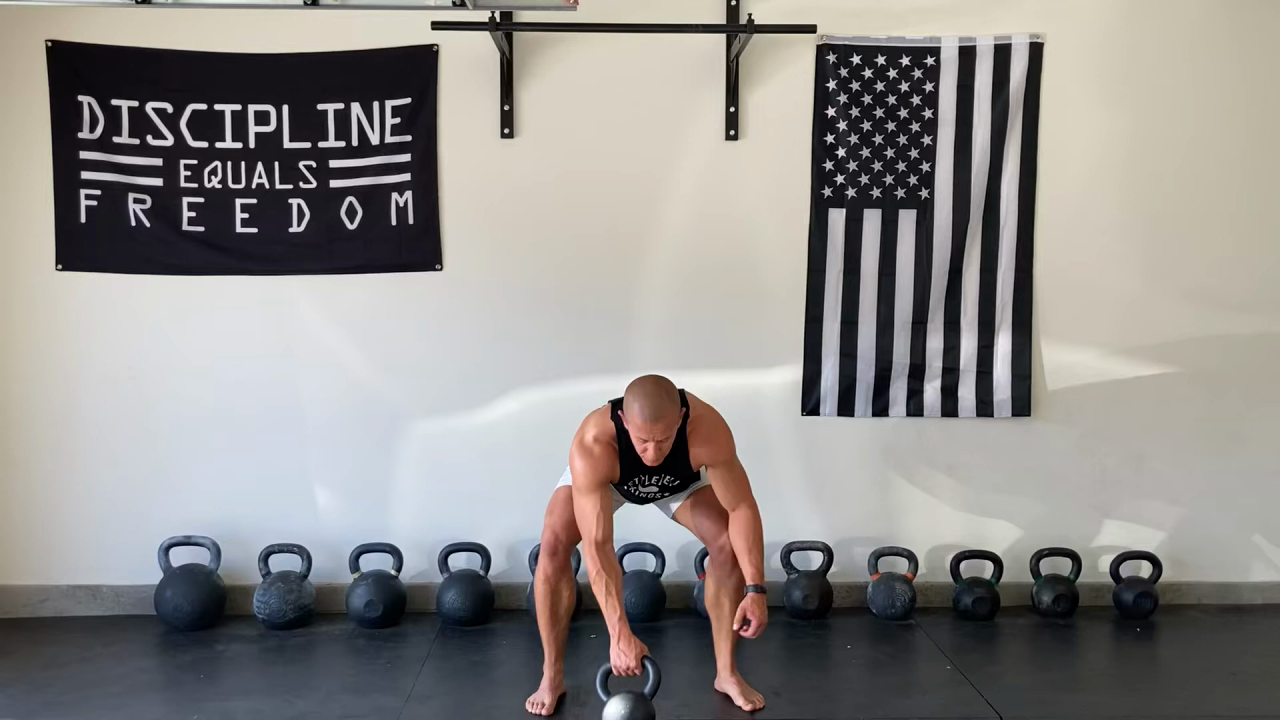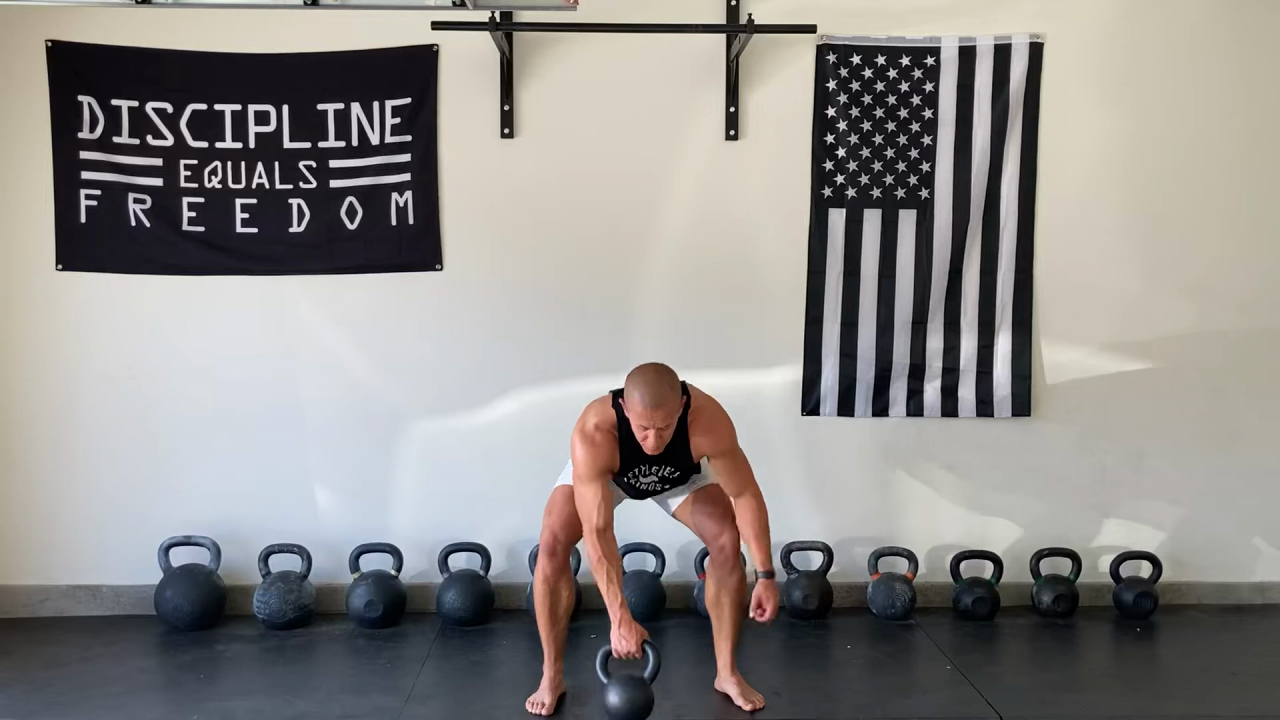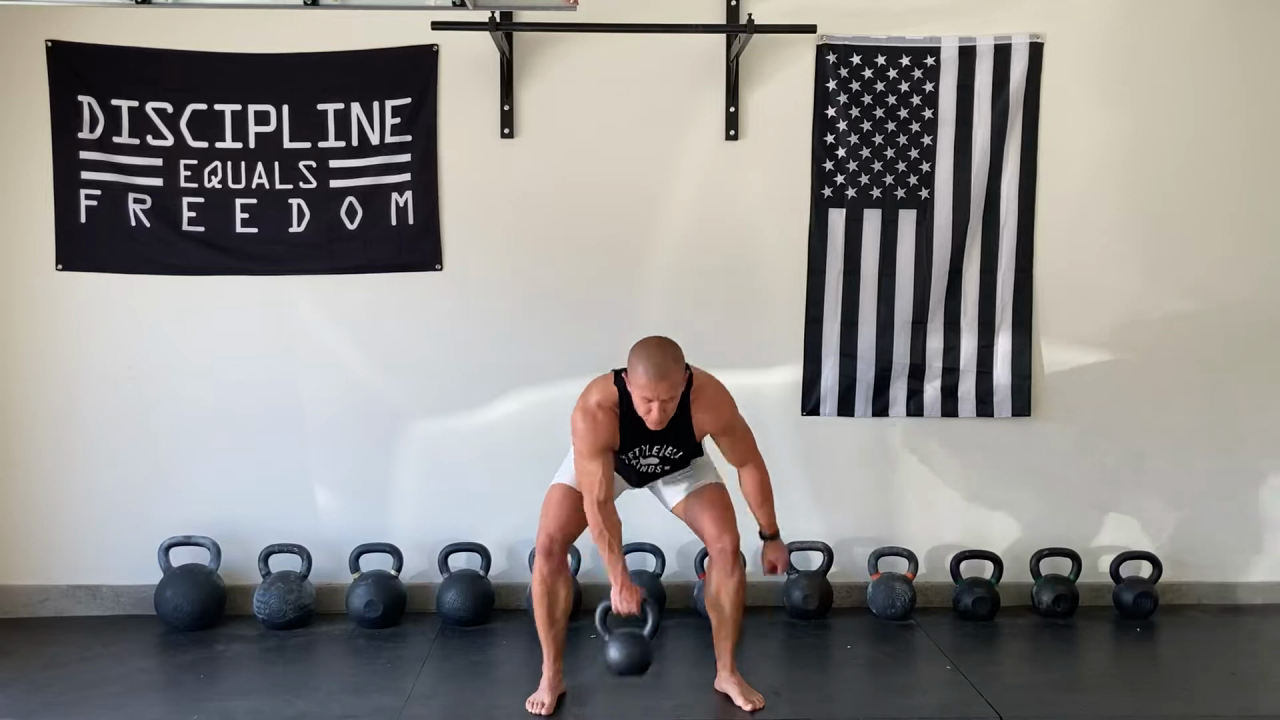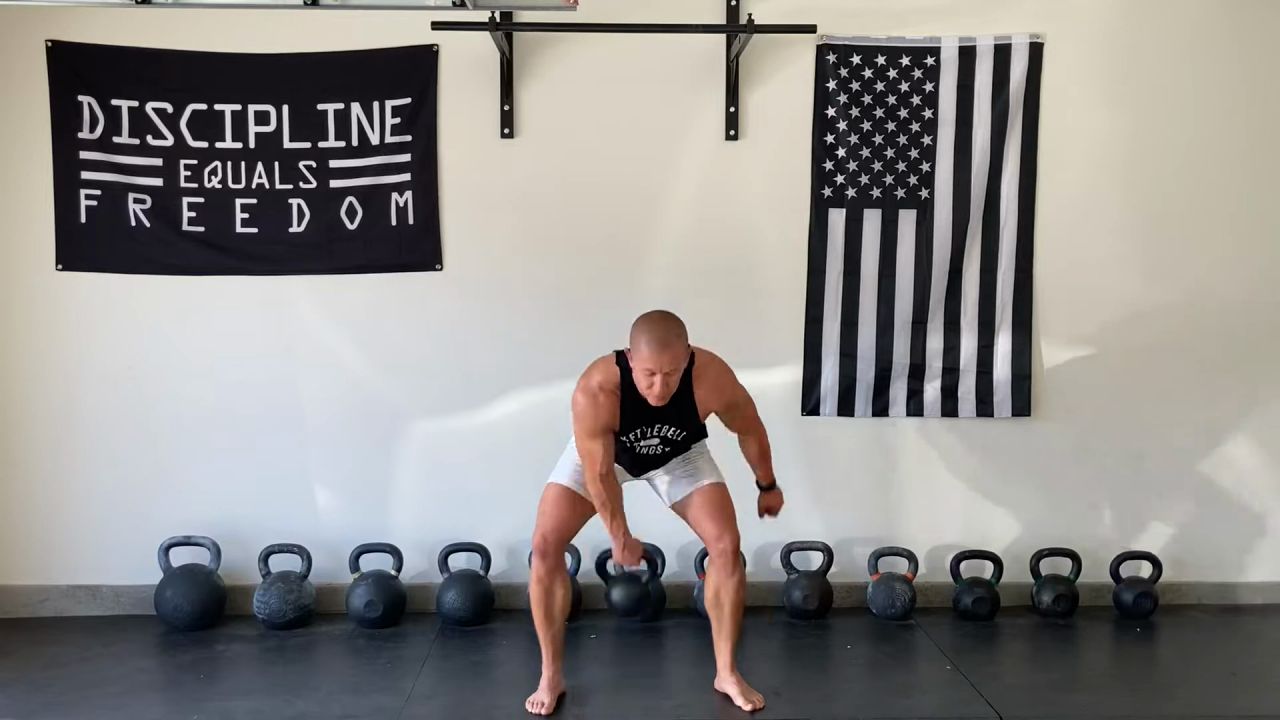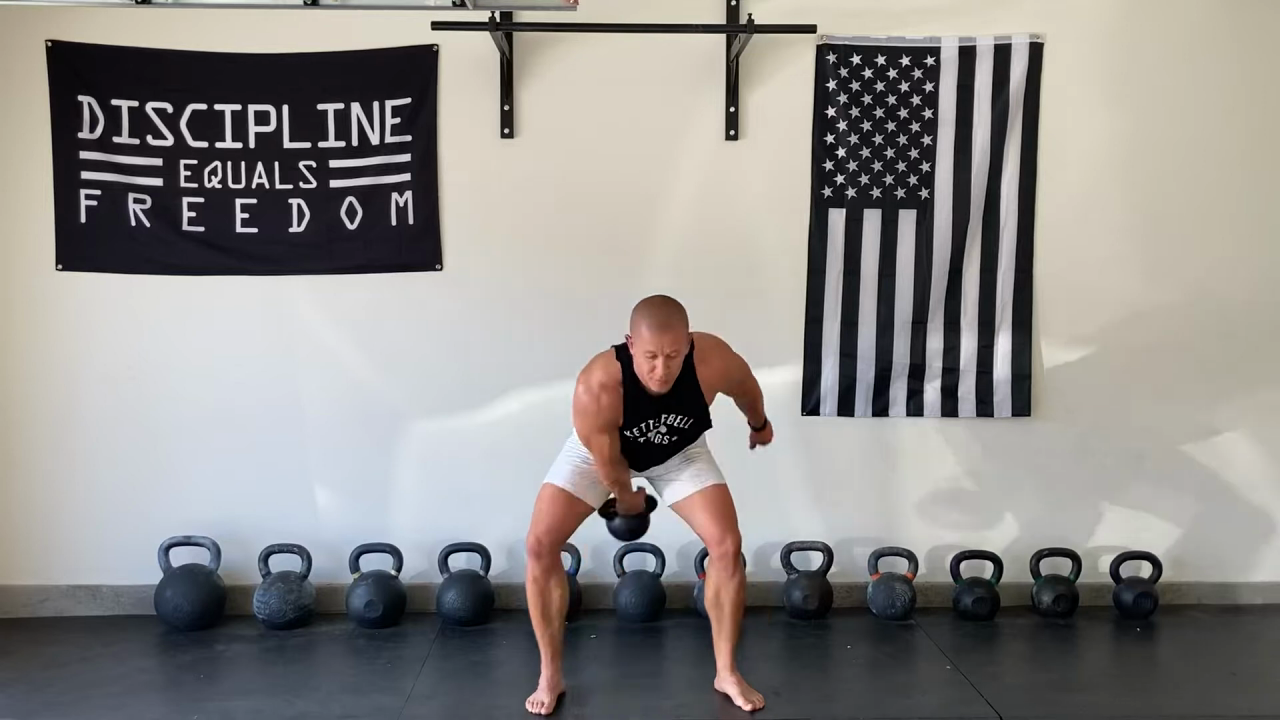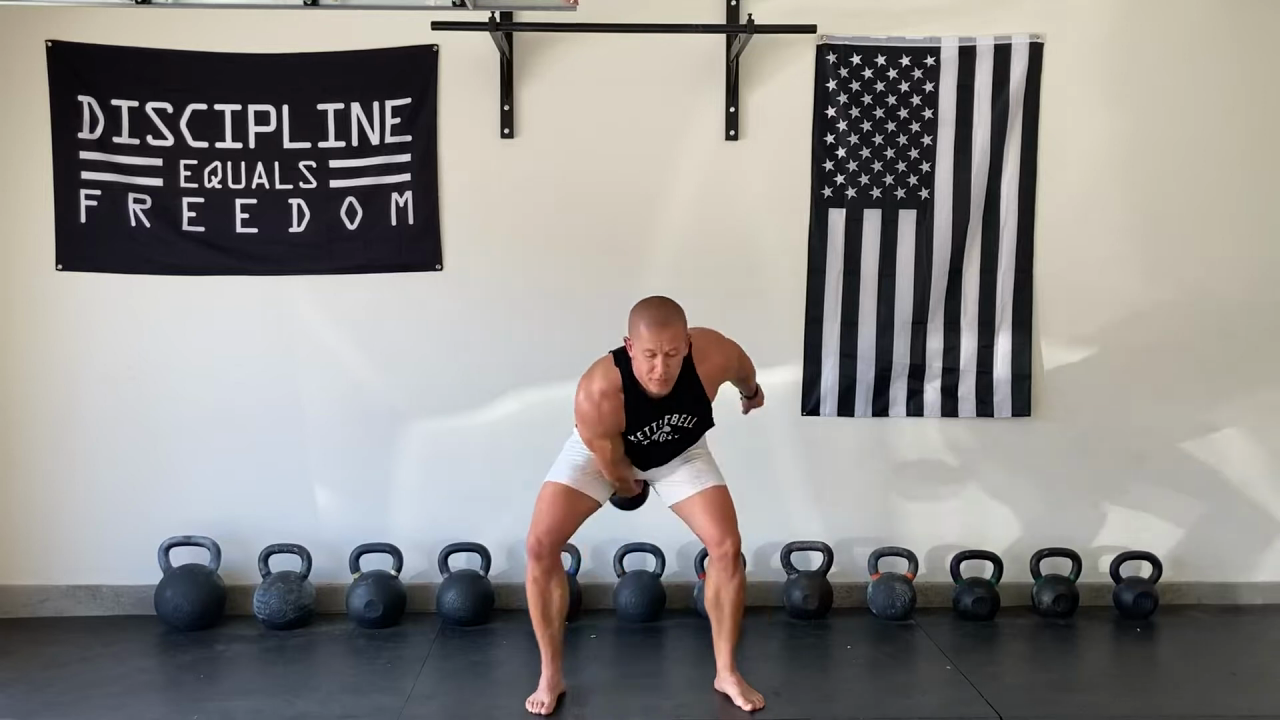
dt=0.1s
person 1, frame 1
left shoulder: (707, 431)
right shoulder: (592, 444)
left elbow: (741, 508)
right elbow: (597, 546)
left wrist: (755, 591)
right wrist: (619, 634)
right hip: (604, 476)
left knee: (726, 544)
right knee: (554, 545)
left ankle: (727, 673)
right ankle: (552, 676)
person 1, frame 2
left shoulder: (708, 422)
right shoulder: (593, 432)
left elbow: (746, 496)
right elbow: (597, 532)
left wrist: (766, 577)
right wrist: (620, 618)
right hip: (603, 469)
left knee: (728, 544)
right knee: (553, 547)
left ankle: (728, 673)
right ankle: (552, 676)
person 1, frame 3
left shoulder: (710, 401)
right shoulder: (594, 410)
left elbow: (748, 463)
right elbow: (597, 503)
left wrist: (771, 538)
right wrist: (619, 580)
left hip: (678, 464)
right hip: (601, 462)
left knee: (726, 545)
right knee: (549, 544)
left ankle: (727, 673)
right ankle: (551, 675)
person 1, frame 4
left shoulder: (712, 377)
right shoulder: (595, 391)
left elbow: (749, 429)
right elbow: (599, 475)
left wrist: (767, 485)
right wrist: (621, 538)
left hip: (679, 453)
right hip: (602, 449)
left knee: (726, 544)
right knee: (546, 544)
left ankle: (727, 672)
right ankle: (551, 673)
person 1, frame 5
left shoulder: (714, 360)
right shoulder: (597, 387)
left elbow: (746, 386)
right elbow: (606, 463)
left wrist: (760, 424)
right wrist: (626, 500)
left hip: (679, 451)
right hip: (601, 450)
left knee: (727, 545)
right knee: (540, 545)
left ankle: (727, 672)
right ankle: (551, 673)
person 1, frame 6
left shoulder: (714, 354)
right shoulder: (598, 394)
left elbow: (743, 370)
right elbow: (610, 462)
left wrist: (752, 393)
right wrist: (628, 486)
left hip: (680, 450)
right hip: (600, 449)
left knee: (726, 547)
right knee: (540, 545)
left ankle: (727, 672)
right ankle: (550, 674)
